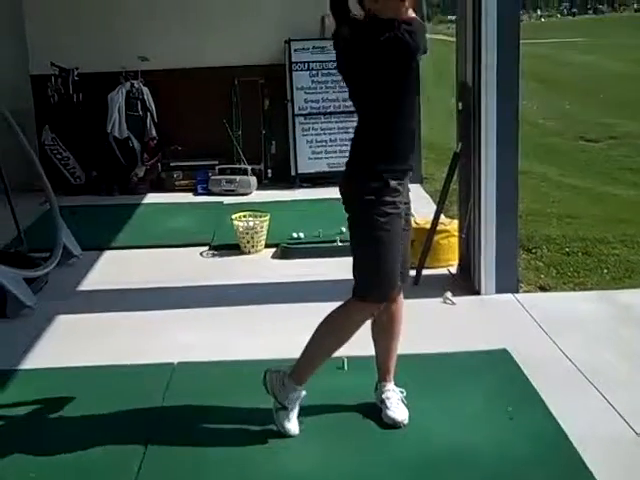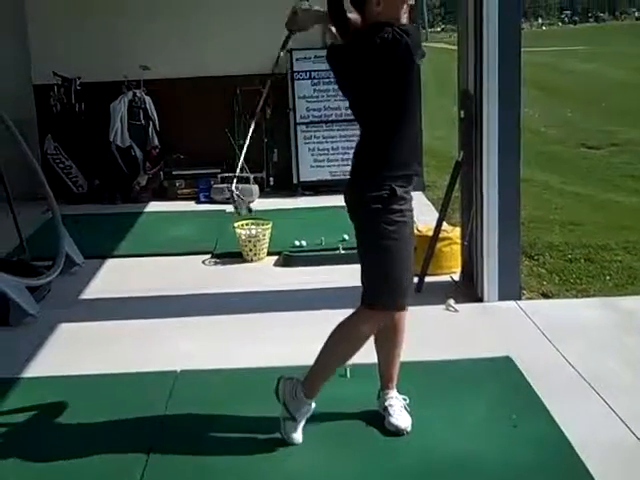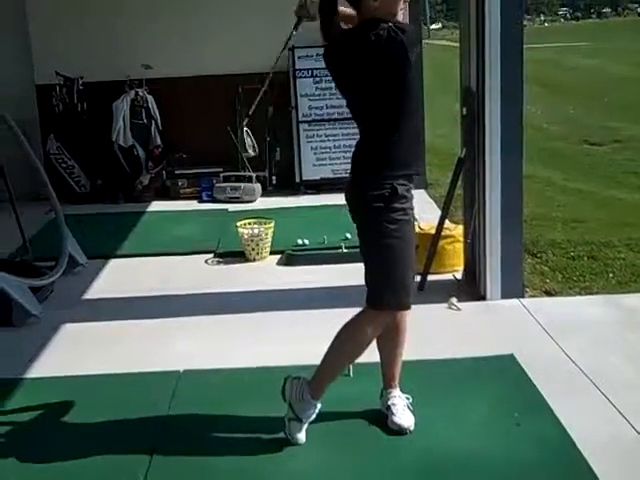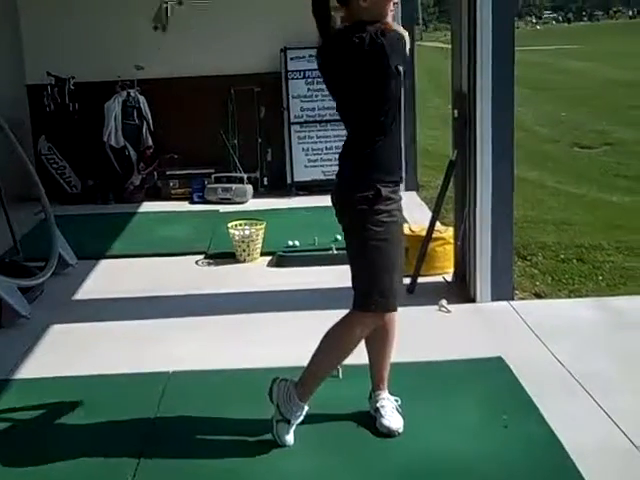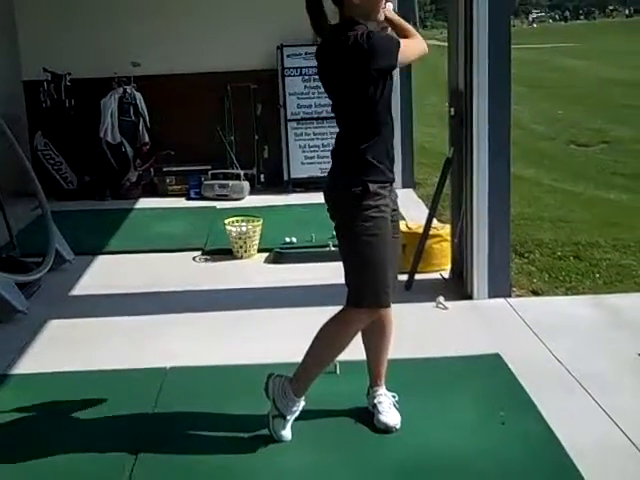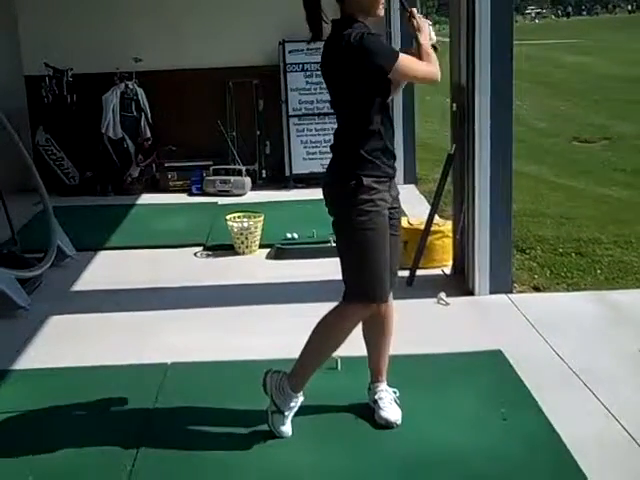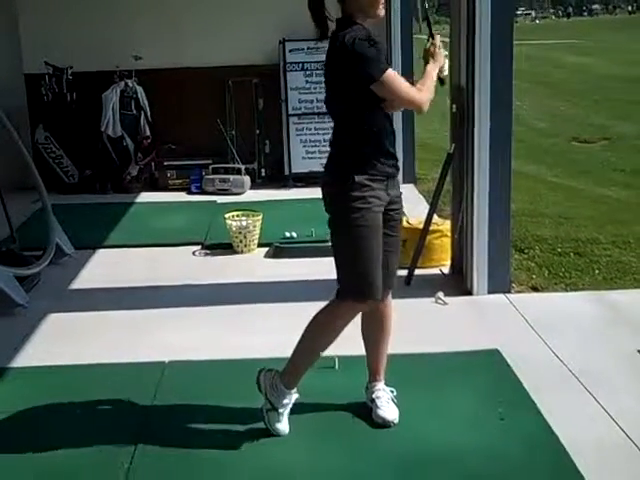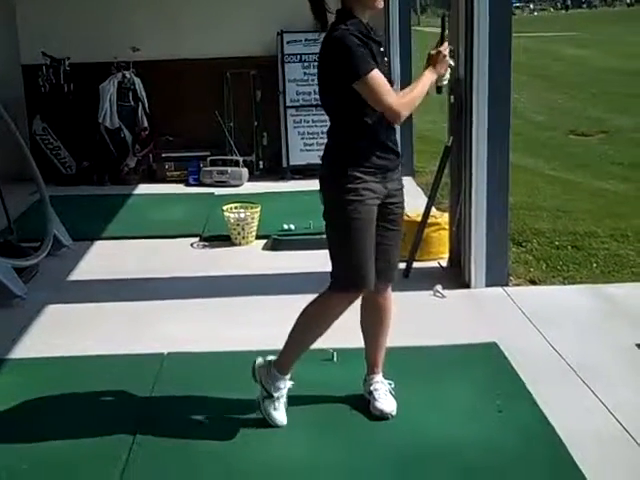
dt=0.2s
person 1, frame 1
left shoulder: (350, 37)
right shoulder: (402, 41)
left hip: (388, 180)
right hip: (375, 186)
left knee: (393, 290)
right knee: (371, 298)
left ankle: (386, 385)
right ankle: (290, 381)
person 1, frame 2
left shoulder: (343, 54)
right shoulder: (401, 43)
left hip: (382, 187)
right hip: (383, 192)
left knee: (396, 300)
right knee: (379, 306)
left ankle: (389, 393)
right ankle: (302, 392)
person 1, frame 3
left shoulder: (339, 49)
right shoulder: (397, 40)
left hip: (378, 185)
right hip: (384, 190)
left knee: (396, 300)
right knee: (385, 306)
left ankle: (391, 392)
right ankle: (308, 393)
person 1, frame 4
left shoulder: (333, 48)
right shoulder: (380, 46)
left hip: (369, 188)
right hip: (370, 192)
left knee: (384, 302)
right knee: (372, 308)
left ankle: (380, 394)
right ankle: (295, 394)
person 1, frame 5
left shoulder: (335, 43)
right shoulder: (364, 44)
right elbow: (419, 44)
left hip: (372, 185)
right hip: (361, 189)
left knee: (382, 298)
right knee: (366, 304)
left ankle: (378, 390)
right ankle: (290, 390)
person 1, frame 6
left shoulder: (349, 39)
right shoulder: (359, 42)
left elbow: (385, 87)
right elbow: (431, 72)
left wrist: (415, 46)
right wrist: (423, 37)
left hip: (379, 181)
right hip: (358, 185)
left knee: (382, 293)
right knee: (363, 299)
left ankle: (379, 386)
right ankle: (288, 386)
person 1, frame 7
left shoulder: (358, 40)
right shoulder: (353, 45)
left elbow: (385, 104)
right elbow: (418, 101)
left wrist: (422, 69)
right wrist: (434, 66)
left hip: (384, 179)
right hip: (355, 184)
left knee: (381, 291)
right knee: (356, 296)
left ankle: (377, 385)
right ankle: (283, 383)
person 1, frame 8
left shoulder: (367, 34)
right shoulder: (344, 39)
right elbow: (395, 109)
left wrist: (429, 74)
right wrist: (431, 73)
left hip: (387, 173)
right hip: (351, 177)
left knee: (381, 284)
right knee: (349, 287)
left ankle: (375, 378)
right ankle: (276, 371)
